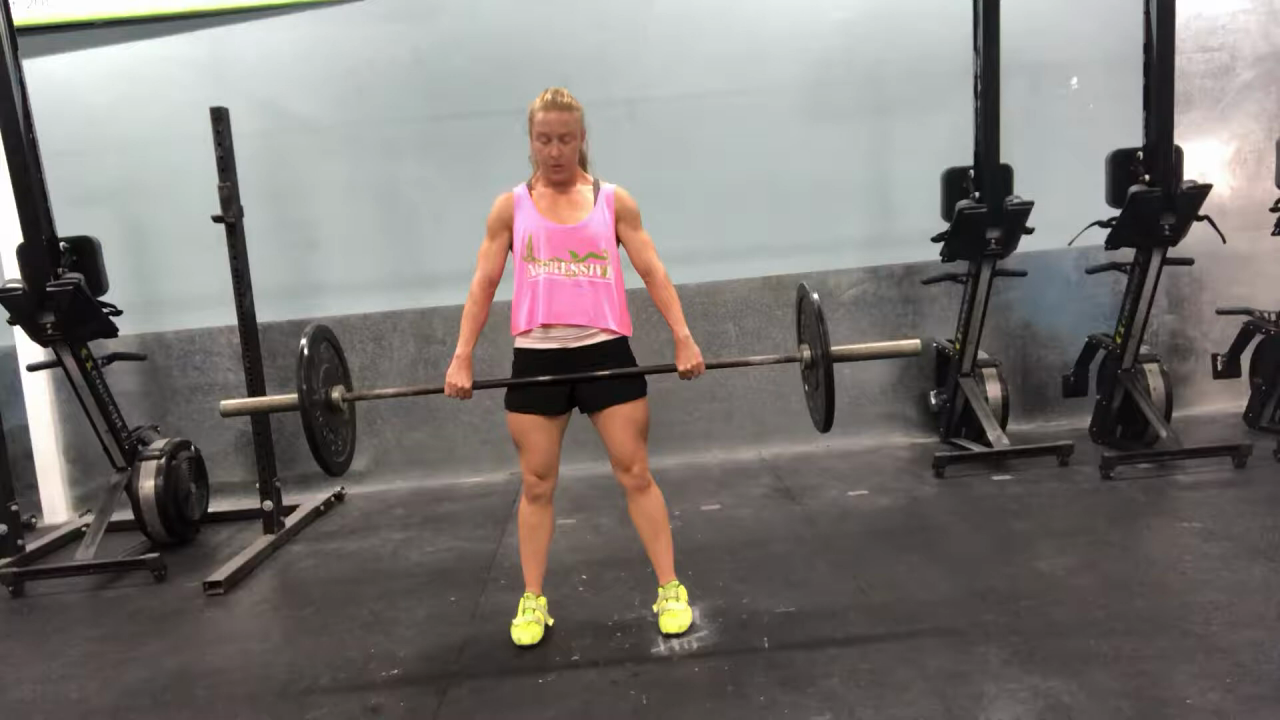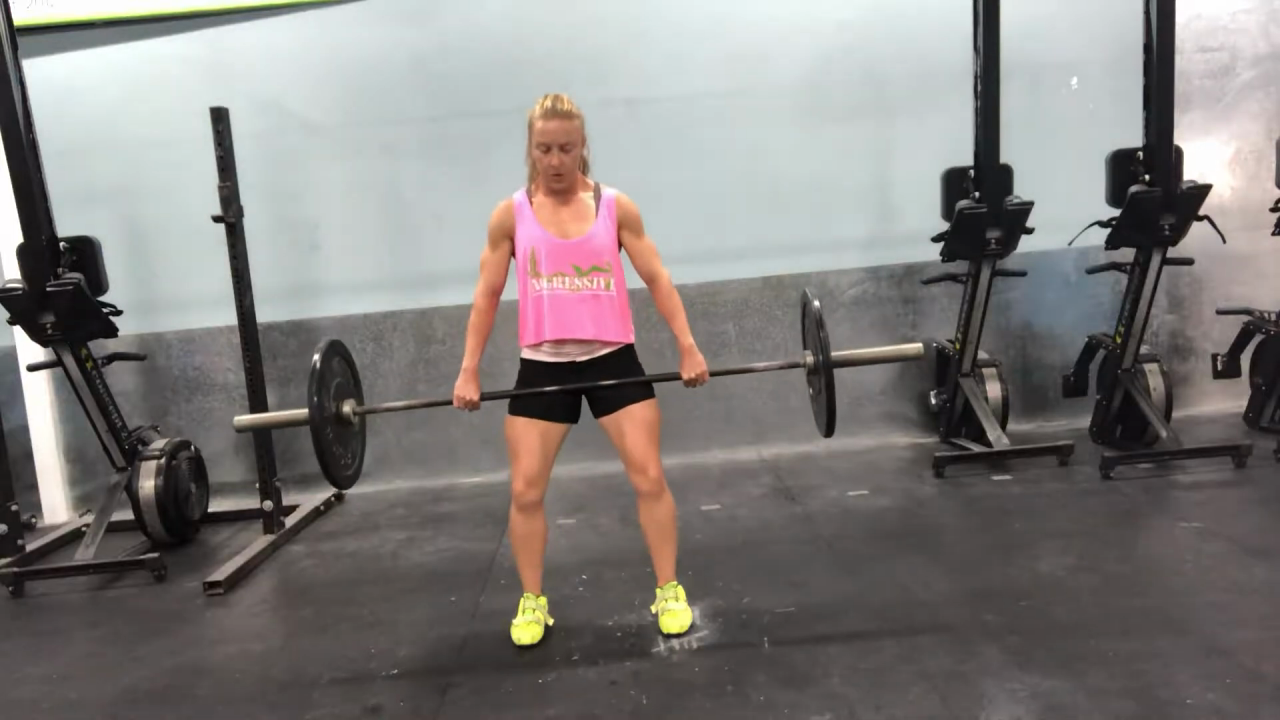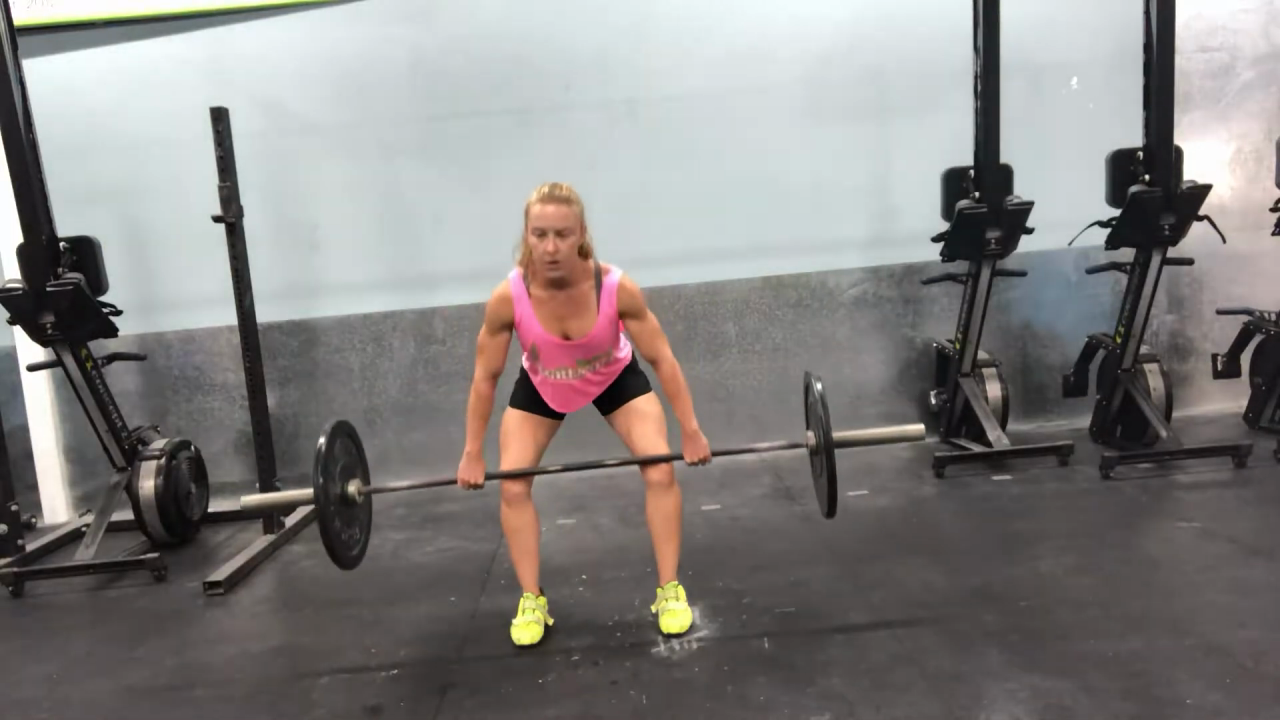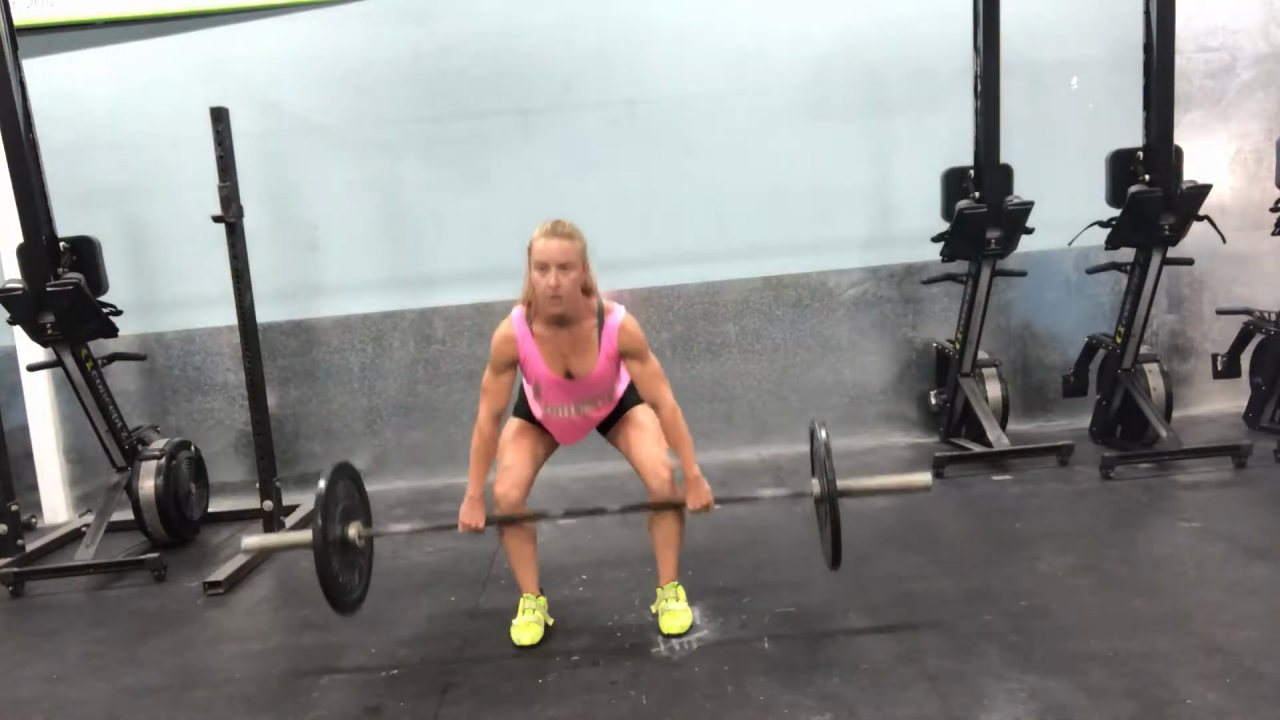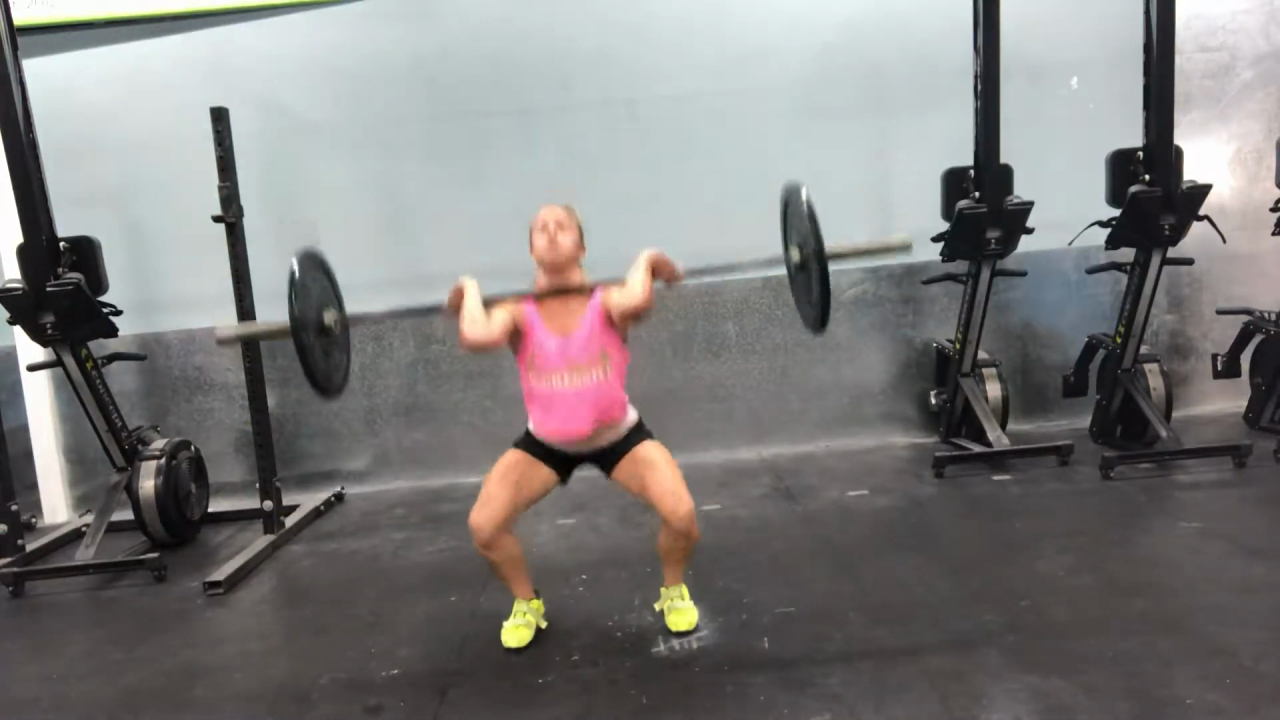
dt=1s
person 1, frame 1
left shoulder: (613, 200)
right shoulder: (511, 206)
left elbow: (653, 271)
right elbow: (483, 285)
left wrist: (683, 338)
right wrist: (462, 356)
left hip: (606, 351)
right hip: (536, 356)
left knee: (636, 474)
right knee: (537, 484)
left ankle: (670, 590)
right ankle: (533, 601)
person 1, frame 2
left shoulder: (615, 206)
right shoulder: (510, 214)
left elbow: (656, 278)
right elbow: (487, 295)
left wrist: (687, 346)
right wrist: (469, 368)
left hip: (612, 359)
right hip: (542, 366)
left knee: (650, 479)
right knee: (526, 491)
left ankle: (669, 591)
right ankle: (532, 602)
person 1, frame 3
left shoulder: (617, 288)
right shoulder: (507, 297)
left elbow: (662, 358)
right elbow: (485, 376)
left wrist: (691, 430)
right wrist: (472, 450)
left hip: (615, 378)
right hip: (539, 386)
left knee: (660, 471)
right knee: (512, 484)
left ankle: (669, 591)
right ankle: (532, 601)
person 1, frame 4
left shoulder: (619, 326)
right shoulder: (511, 335)
left elbow: (662, 402)
right elbow: (489, 417)
left wrist: (694, 478)
right wrist: (474, 497)
left hip: (613, 402)
right hip: (542, 410)
left knee: (662, 479)
right knee: (507, 495)
left ankle: (669, 592)
right ankle: (531, 602)
person 1, frame 5
left shoulder: (606, 303)
right shoulder: (518, 314)
left elbow: (635, 303)
right elbow: (475, 336)
left wrist: (646, 264)
right wrist: (470, 292)
left hip: (617, 437)
right hip: (546, 444)
left knee: (679, 513)
right knee: (484, 525)
left ankle: (674, 591)
right ankle: (526, 603)
